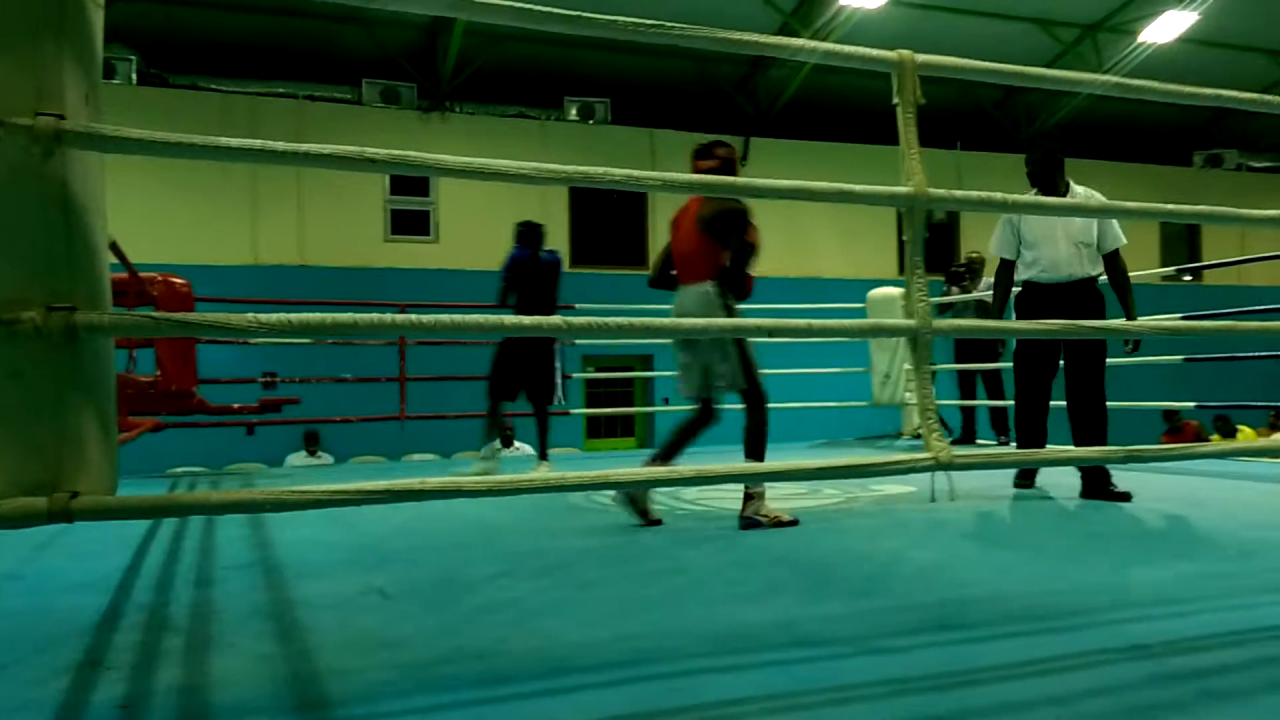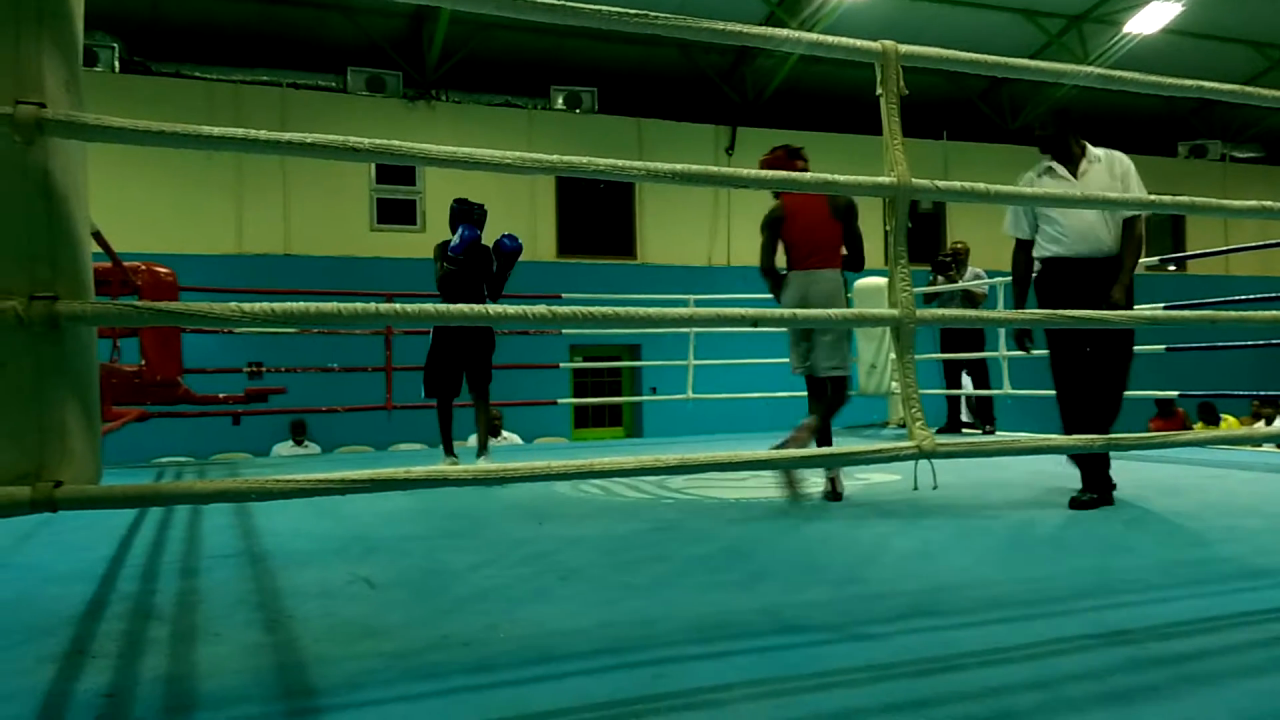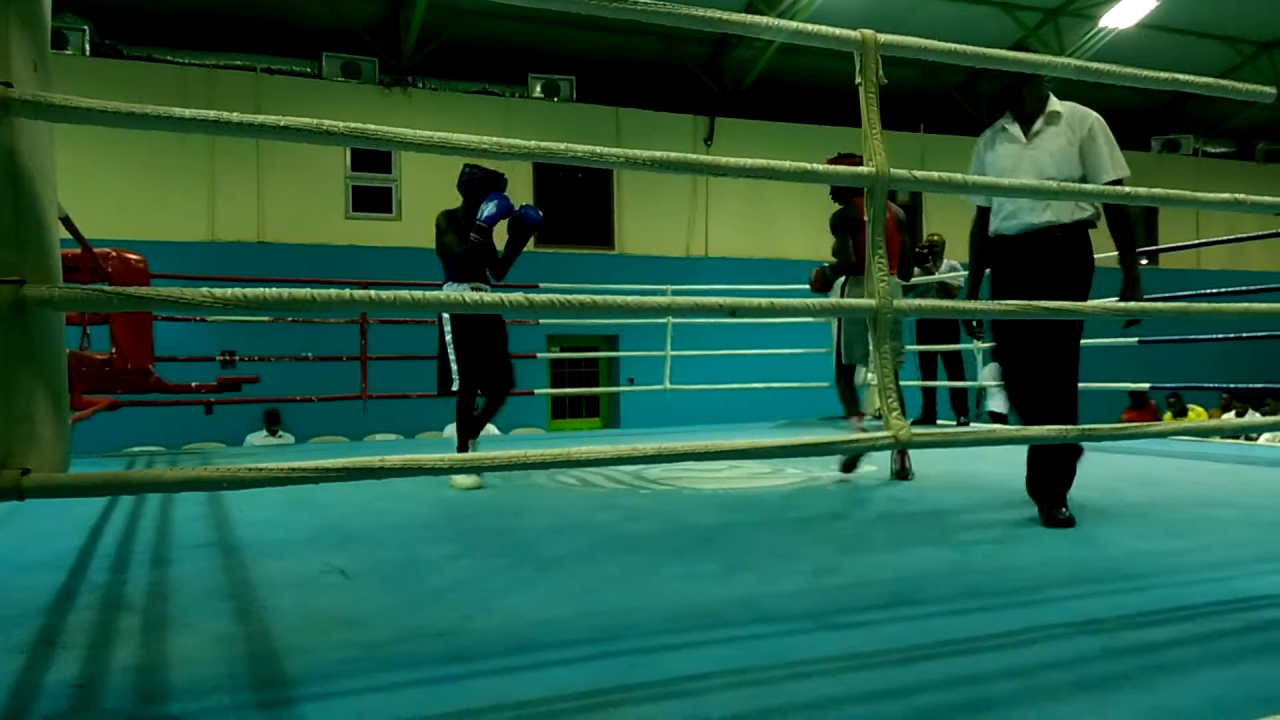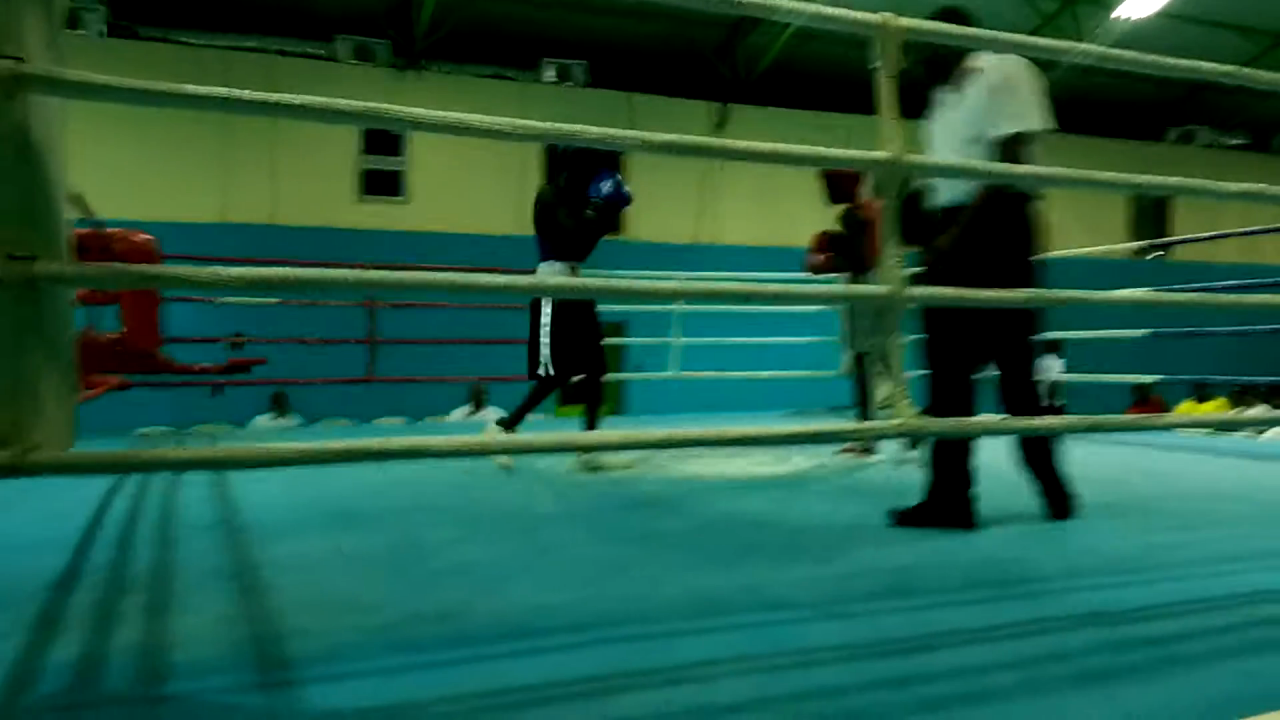
dt=0.7s
person 1, frame 1
left shoulder: (1092, 203)
right shoulder: (1018, 212)
left elbow: (1114, 261)
right elbow: (1006, 268)
left wrist: (1131, 315)
right wrist: (998, 320)
left hip: (1083, 300)
right hip: (1037, 302)
left knee: (1089, 390)
right knee: (1032, 388)
left ankle: (1095, 477)
person 1, frame 2
left shoulder: (1116, 165)
right shoulder: (1032, 182)
left elbow: (1134, 228)
right elbow: (1023, 248)
left wrist: (1122, 284)
right wrist: (1018, 310)
left hip: (1109, 276)
right hip: (1060, 280)
left knee: (1111, 375)
right knee: (1072, 377)
left ankle: (1091, 458)
right ankle: (1094, 477)
person 1, frame 3
left shoulder: (1080, 123)
right shoulder: (990, 141)
left elbow: (1113, 198)
right elbow: (983, 216)
left wrist: (1130, 273)
right wrist: (972, 284)
left hip: (1062, 252)
right hip: (1007, 259)
left knee: (1053, 371)
right knee: (1016, 372)
left ankle: (1051, 487)
right ankle: (1061, 452)
person 1, frame 4
left shoulder: (1005, 72)
right shoulder: (939, 98)
left elbow: (1009, 163)
left wrist: (957, 233)
right wrist: (934, 240)
left hip: (995, 226)
right hip: (950, 235)
left knee: (1011, 361)
right knee: (947, 364)
left ankle: (1049, 476)
right ankle: (949, 496)
person 2, frame 1
left shoulder: (684, 213)
right shoulder: (729, 208)
left elbow: (658, 278)
right elbow: (734, 272)
right wrist: (749, 249)
left hip: (682, 307)
right hip: (711, 303)
left knee: (704, 410)
right knee: (755, 399)
left ankle: (641, 482)
right ankle: (752, 504)
person 2, frame 2
left shoulder: (776, 213)
right shoulder: (842, 203)
left elbow: (766, 268)
right elbow: (857, 261)
left hip: (795, 291)
right hip: (829, 288)
left knee: (816, 385)
right knee: (837, 386)
left ankle: (832, 476)
right ankle: (794, 444)
person 2, frame 3
left shoulder: (844, 216)
right shoulder: (896, 213)
left elbow: (849, 261)
right elbow: (906, 270)
left wrist: (827, 273)
left hip: (860, 291)
right hip: (891, 290)
left knee: (845, 371)
right knee: (889, 374)
left ankle: (858, 426)
right ankle: (901, 454)
person 2, frame 4
left shoulder: (852, 215)
right shoulder: (876, 207)
left elbow: (863, 261)
left wrist: (827, 265)
right wrist: (837, 248)
left hip: (867, 285)
left knee: (862, 358)
right knee: (885, 356)
person 3, frame 1
left shoulder: (547, 267)
right shoulder: (516, 266)
left elbow: (551, 307)
right elbow: (503, 300)
left wrist: (550, 279)
right wrist: (509, 275)
left hip: (540, 335)
right hip: (515, 334)
left knee: (539, 401)
right knee: (495, 394)
left ankle: (543, 458)
right ankle: (489, 459)
person 3, frame 2
left shoulder: (485, 252)
right shoulder: (442, 249)
left elbow: (494, 294)
right elbow: (441, 286)
left wrist: (505, 267)
right wrist: (455, 255)
left hip: (478, 324)
right hip: (448, 323)
left knee: (481, 390)
right knee: (444, 394)
left ankle: (482, 456)
right ankle: (449, 453)
person 3, frame 3
left shoulder: (485, 223)
right shoulder: (448, 219)
left elbow: (499, 273)
right elbow: (459, 257)
left wrist: (517, 242)
right wrist: (481, 228)
left knee: (501, 385)
right knee: (466, 386)
left ankle: (469, 440)
person 3, frame 4
left shoulder: (574, 199)
right shoulder: (549, 195)
right elbow: (573, 237)
left wrist: (606, 217)
right wrist: (596, 205)
left knee: (594, 369)
right knee: (555, 375)
right ankle: (505, 427)
person 4, frame 1
left shoulder: (990, 284)
right shoulder: (955, 287)
left elbow: (993, 308)
right elbow: (941, 310)
left wrist: (971, 291)
right wrist: (949, 286)
left hip: (985, 340)
right hip: (962, 341)
left knee: (994, 388)
right knee: (966, 389)
left ankle: (1002, 433)
right ankle: (968, 432)
person 4, frame 2
left shoulder: (977, 274)
right shoulder: (941, 276)
left elbow: (979, 299)
right elbow: (927, 299)
left wrist: (957, 281)
right wrist: (935, 275)
left hip: (970, 330)
right hip: (948, 331)
left knee: (979, 378)
right knee: (951, 379)
left ankle: (987, 422)
right ankle: (953, 421)
person 4, frame 3
left shoulder: (952, 266)
right shoulder: (917, 268)
left elbow: (955, 291)
right elbow: (904, 290)
left wrist: (933, 273)
right wrist: (912, 267)
left hip: (946, 322)
right hip: (924, 323)
left knee: (954, 370)
right knee: (927, 371)
left ankle: (962, 413)
right ankle: (928, 413)
person 4, frame 4
left shoulder: (958, 257)
right shoulder: (930, 260)
left elbow: (960, 282)
right elbow: (916, 281)
left wrist: (941, 266)
right wrist: (926, 261)
left hip: (955, 312)
right hip: (934, 314)
left knee: (956, 361)
right knee: (936, 359)
left ankle: (962, 403)
right ankle: (937, 403)
